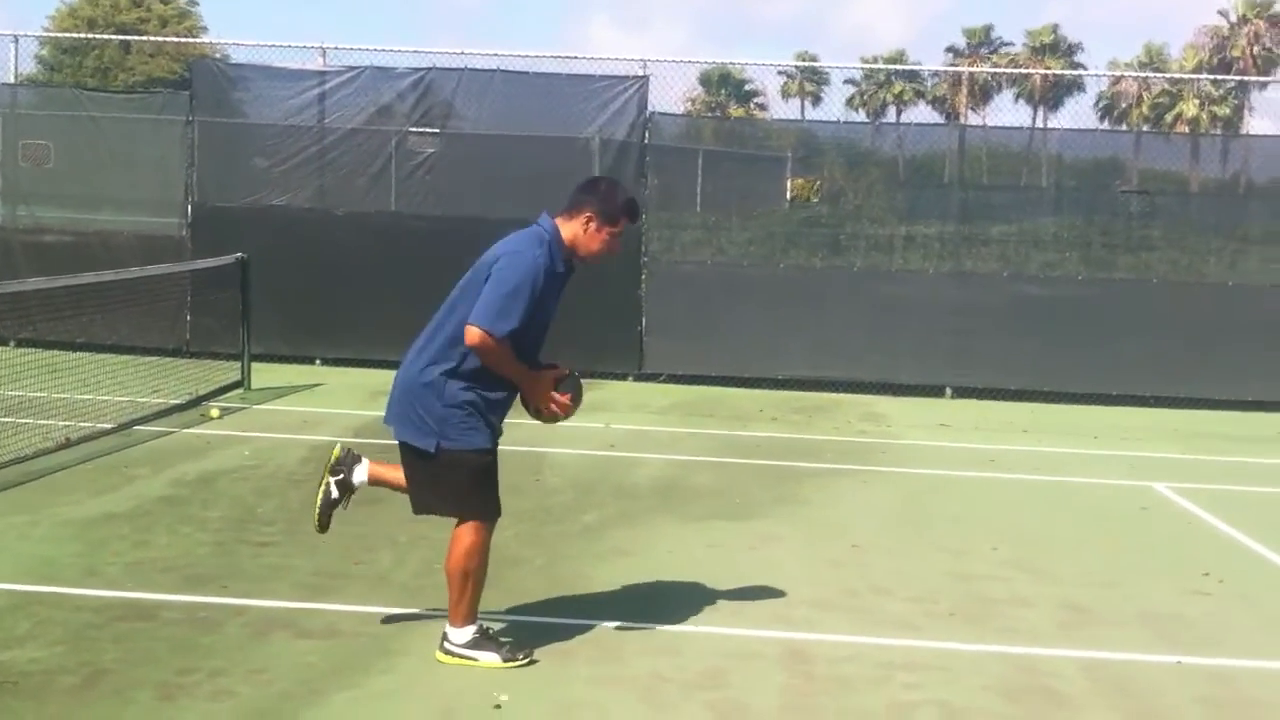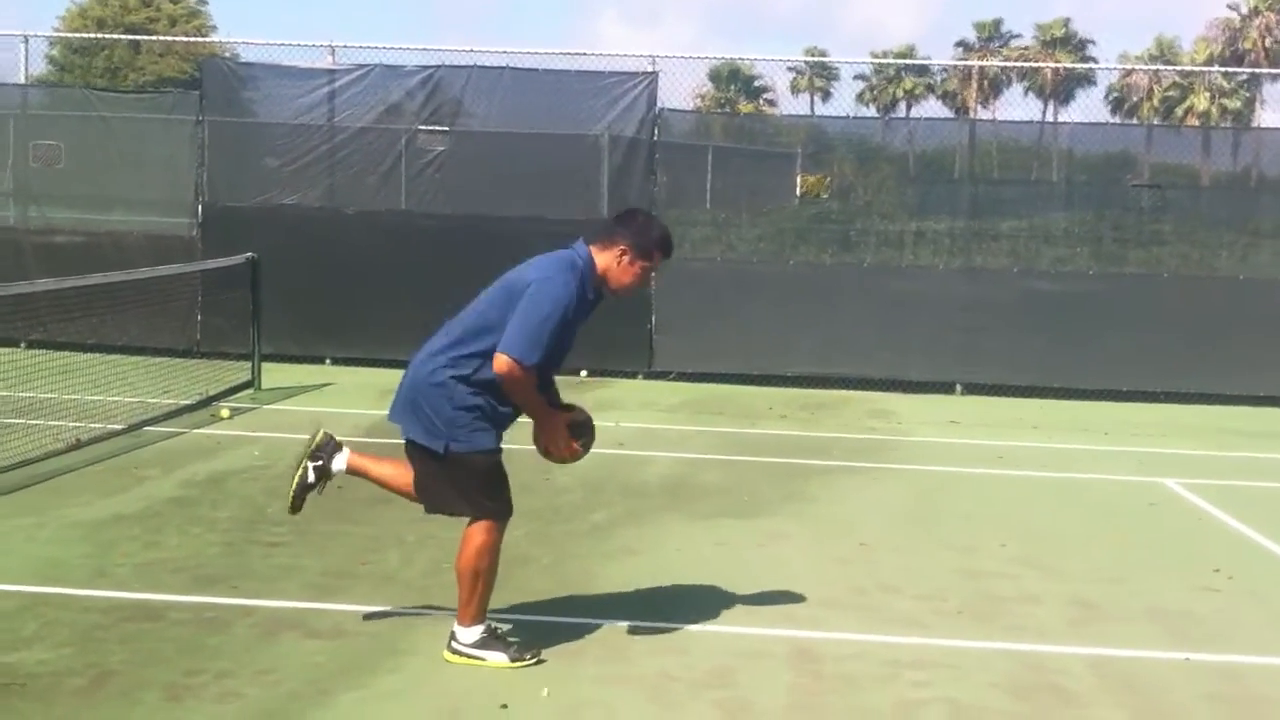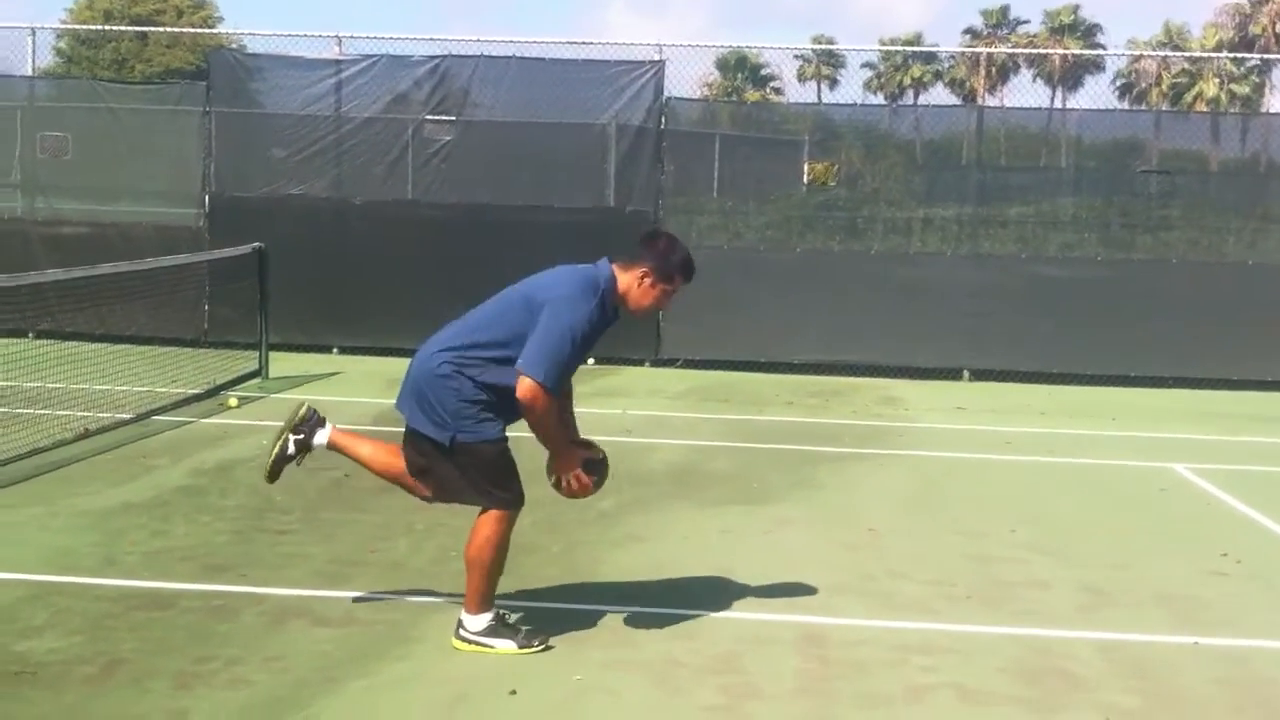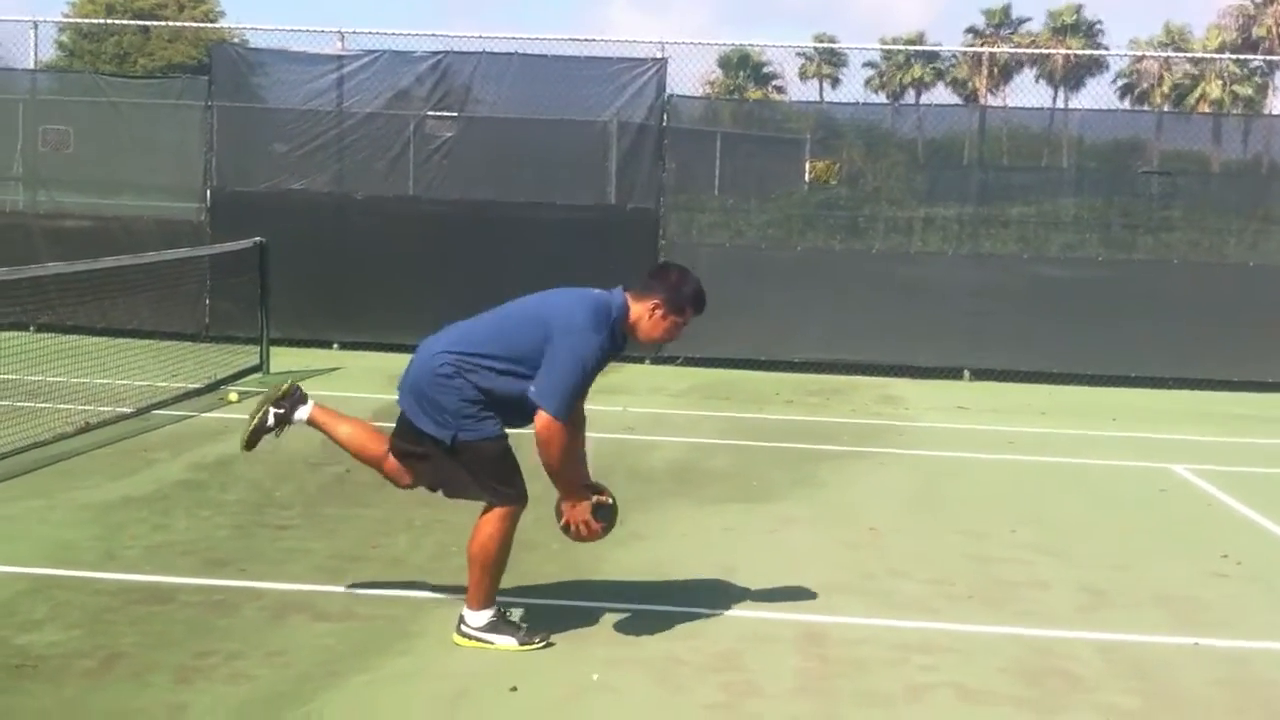
dt=0.2s
person 1, frame 1
left shoulder: (548, 255)
right shoulder: (529, 258)
right elbow: (478, 335)
left wrist: (540, 377)
right wrist: (532, 384)
left hip: (455, 393)
right hip: (446, 397)
left knee: (474, 501)
right knee: (476, 515)
left ankle: (357, 472)
right ankle: (460, 637)
person 1, frame 2
left shoulder: (575, 277)
right shoulder: (558, 284)
left elbow: (533, 358)
right elbow: (507, 365)
left wrist: (553, 412)
right wrist: (548, 424)
left hip: (445, 390)
right hip: (451, 396)
left knee: (438, 489)
right knee: (489, 514)
left ankle: (337, 458)
right ankle: (469, 636)
person 1, frame 3
left shoulder: (592, 291)
right shoulder: (577, 303)
left elbow: (556, 376)
right elbow: (529, 391)
left wrist: (570, 443)
right wrist: (563, 459)
left hip: (444, 379)
right hip: (454, 388)
left knee: (423, 481)
right knee: (501, 502)
left ankle: (318, 433)
right ankle: (476, 623)
person 1, frame 4
left shoulder: (600, 315)
right shoulder: (587, 332)
left elbow: (569, 408)
right elbow: (547, 426)
left wrist: (579, 480)
right wrist: (573, 498)
left hip: (439, 374)
right hip: (451, 385)
left knee: (400, 469)
right knee: (506, 500)
left ankle: (300, 408)
right ankle: (477, 619)
